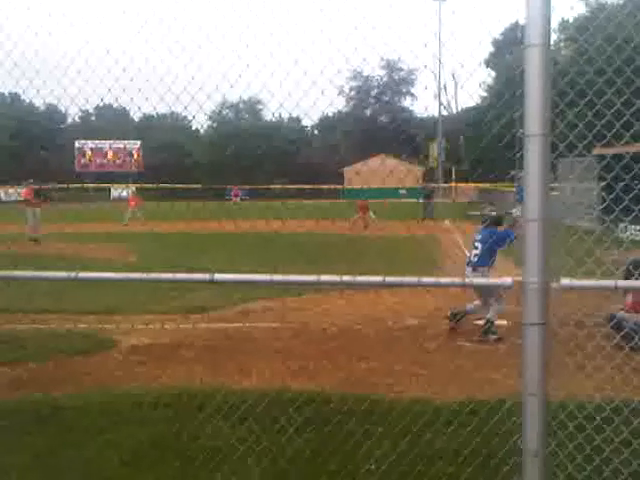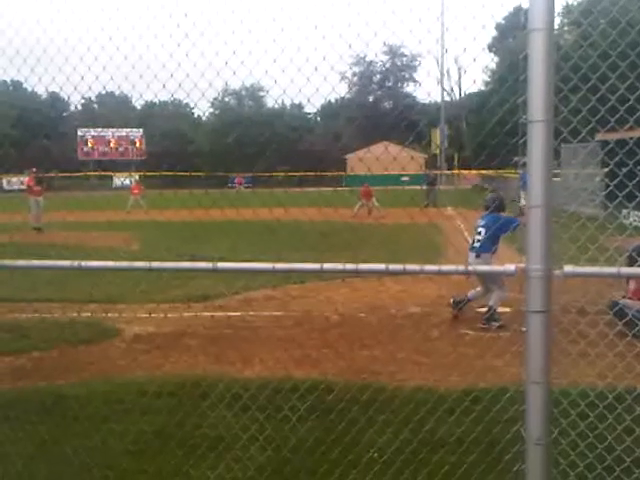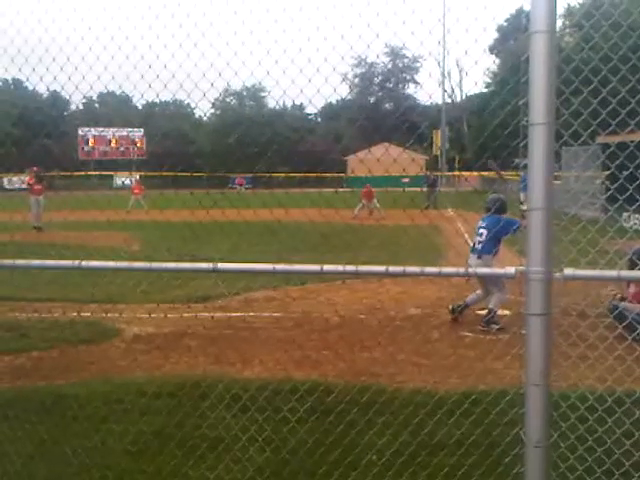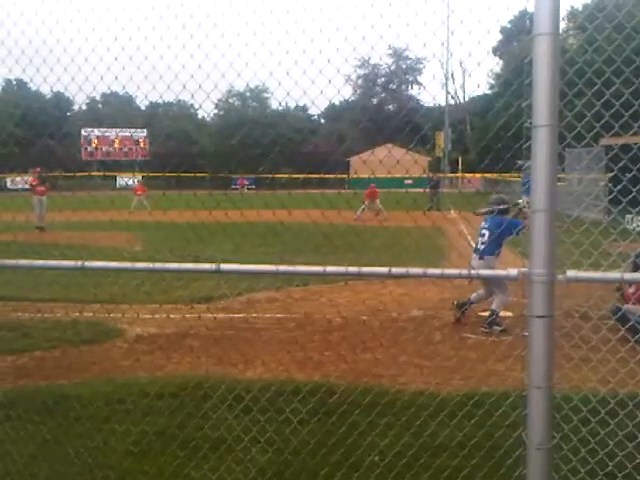
dt=0.3s
person 1, frame 1
left shoulder: (482, 232)
right shoulder: (494, 233)
left elbow: (504, 233)
right elbow: (517, 234)
left wrist: (514, 222)
left hip: (471, 271)
right hip: (479, 273)
left knee: (485, 301)
right knee: (498, 300)
left ankle: (456, 315)
right ankle: (486, 331)
person 1, frame 2
left shoulder: (484, 218)
right shoulder: (497, 219)
left elbow: (509, 221)
right elbow: (521, 222)
left hip: (473, 258)
right hip: (482, 259)
left knee: (486, 287)
right knee: (499, 288)
left ankle: (458, 303)
right ankle: (488, 318)
person 1, frame 3
left shoulder: (484, 220)
right shoulder: (499, 221)
left elbow: (509, 224)
right elbow: (523, 224)
left hip: (474, 260)
right hip: (483, 261)
left knee: (486, 290)
right knee: (500, 290)
left ankle: (457, 309)
right ankle: (487, 321)
person 1, frame 4
left shoulder: (488, 220)
right shoulder: (501, 222)
right elbow: (526, 224)
left wrist: (519, 211)
right wrist: (524, 212)
left hip: (476, 260)
right hip: (486, 262)
left knee: (489, 290)
right knee: (502, 292)
left ankle: (462, 306)
right ankle: (490, 323)
